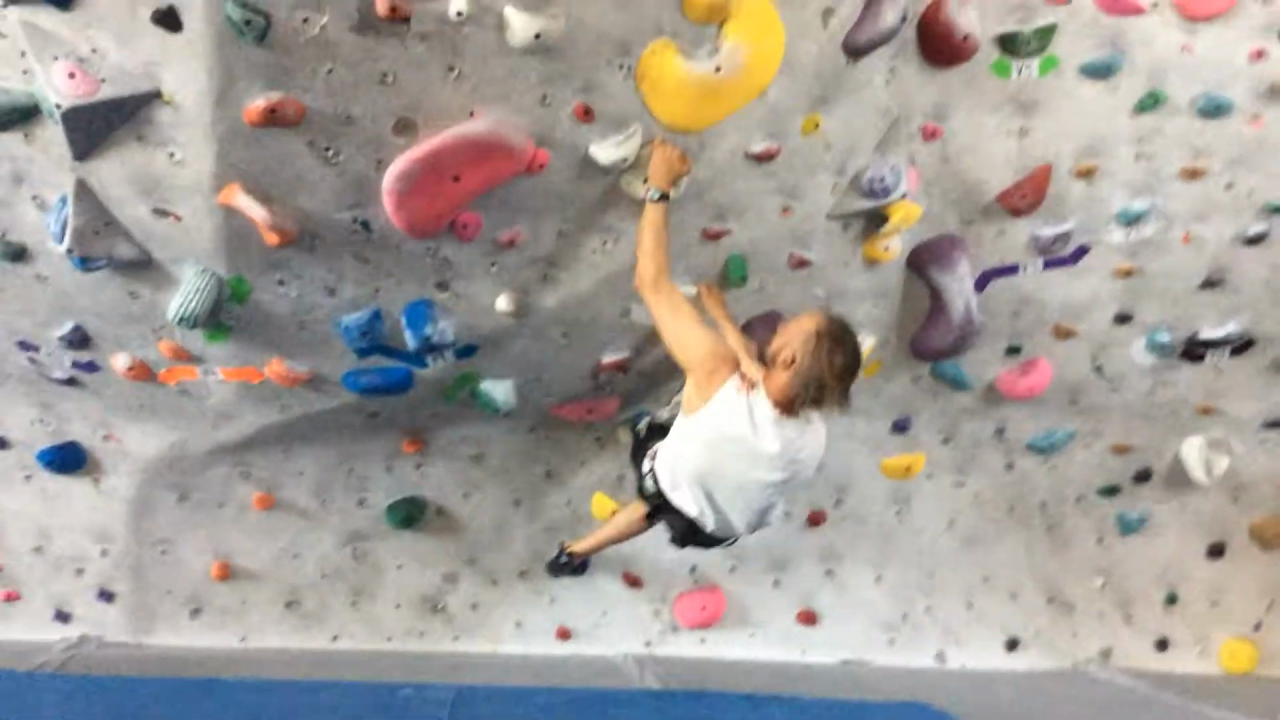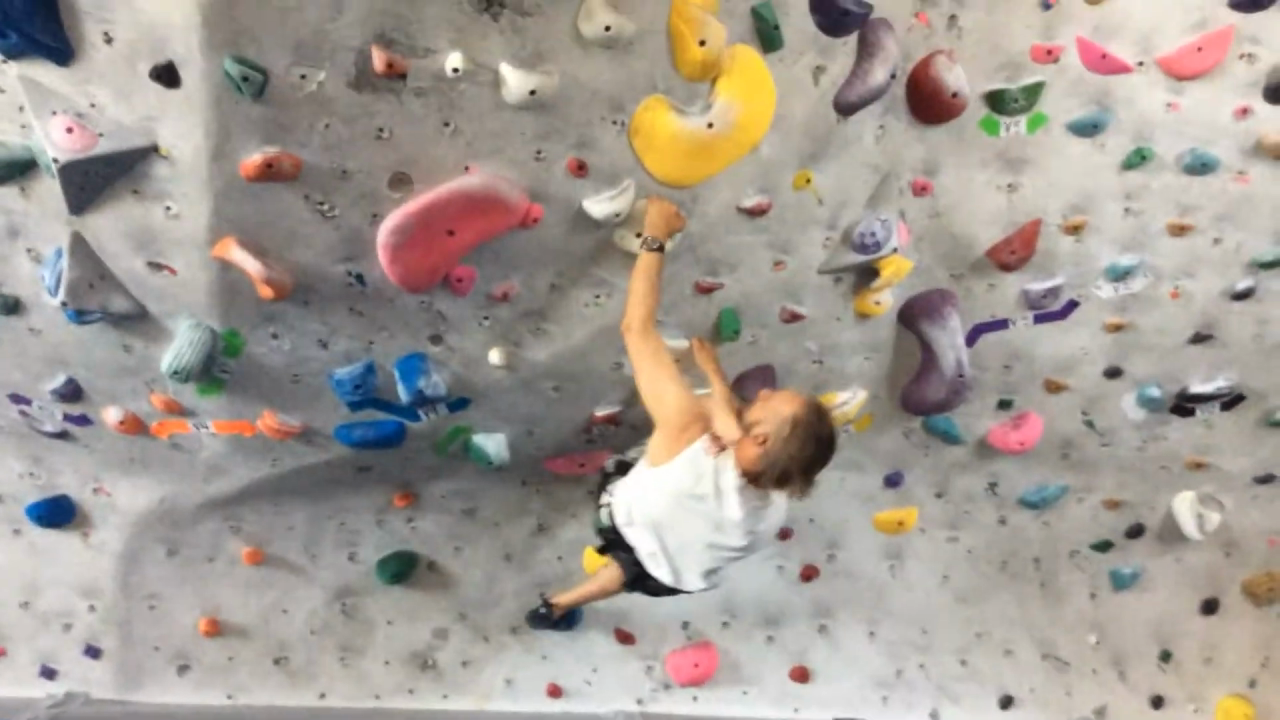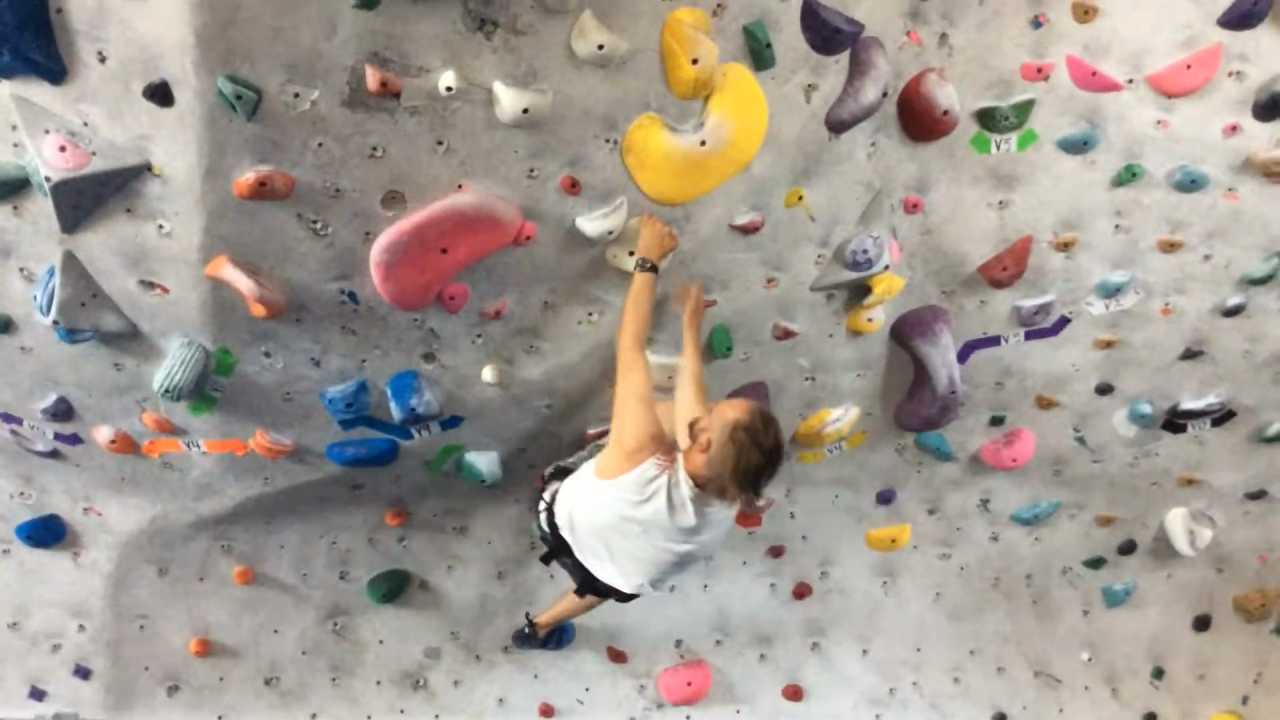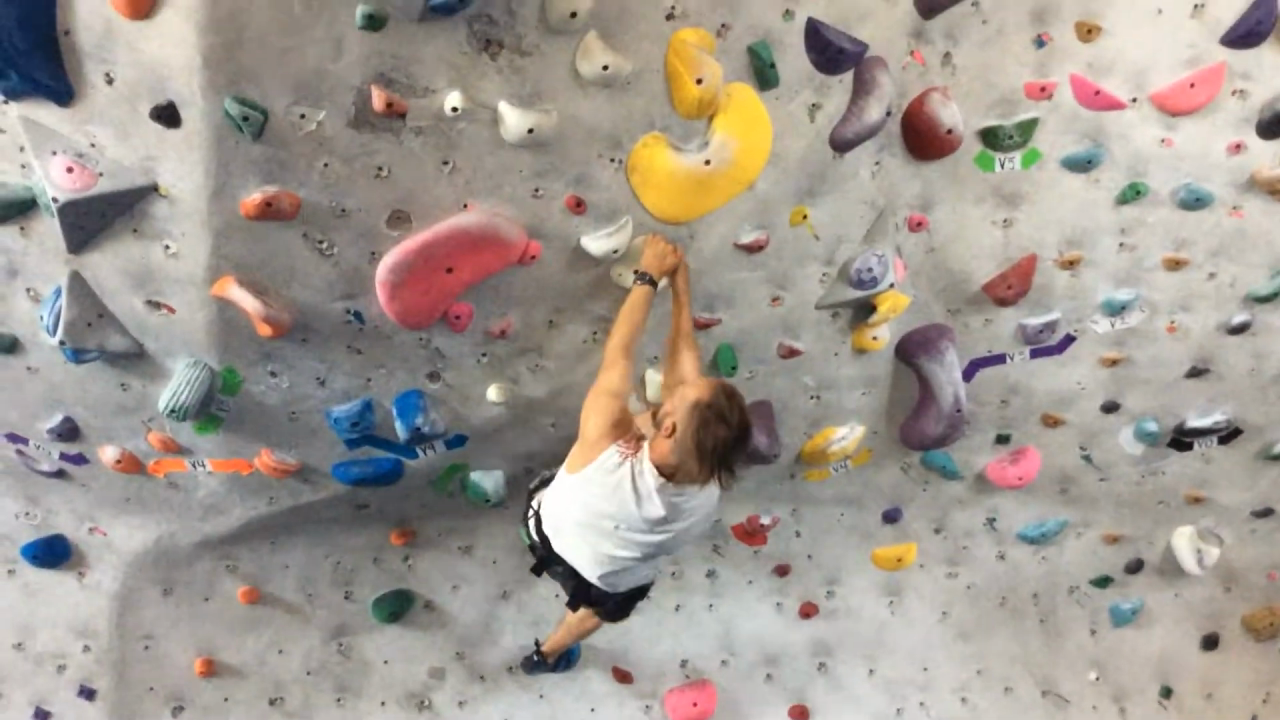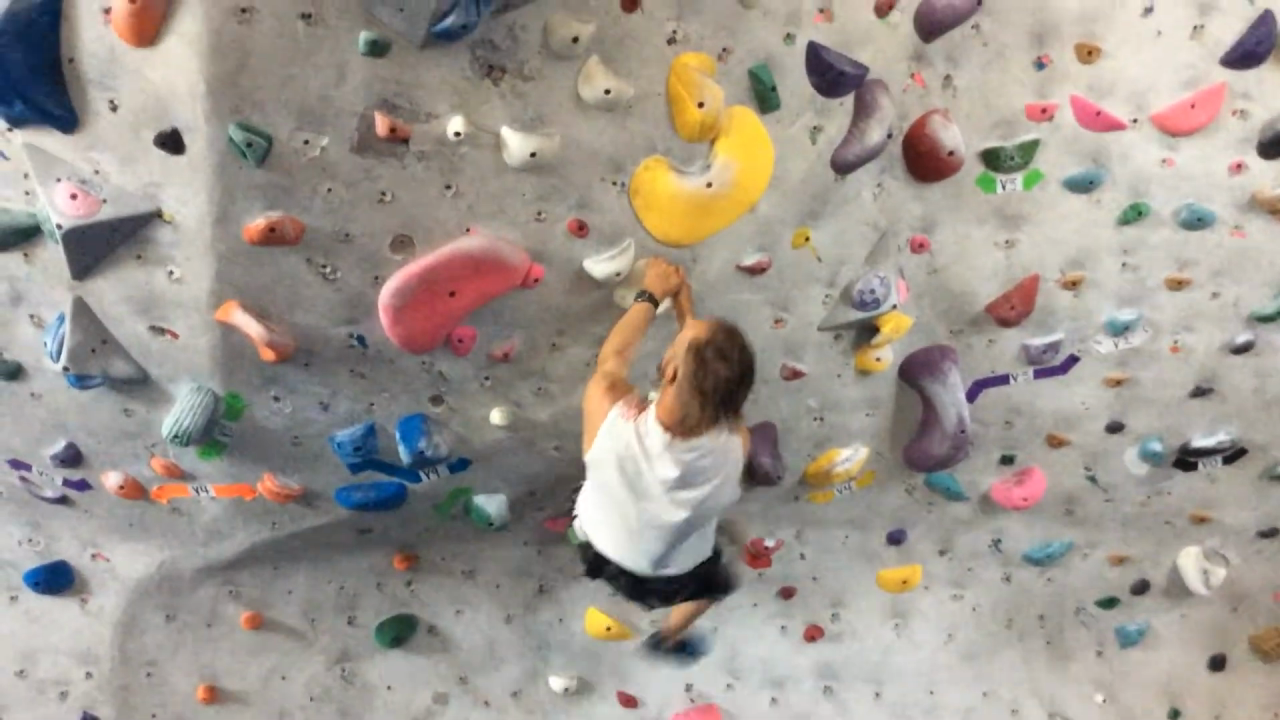
dt=0.4s
person 1, frame 1
left shoulder: (718, 378)
right shoulder: (811, 441)
left elbow: (651, 281)
left wrist: (658, 187)
right wrist: (721, 316)
left hip: (664, 482)
right hip: (722, 530)
right ankle: (577, 552)
person 1, frame 2
left shoulder: (689, 435)
right shoulder: (772, 512)
left elbow: (637, 328)
right elbow: (734, 430)
left wrist: (653, 239)
right wrist: (713, 372)
left hip: (623, 515)
right hip: (671, 575)
right ankle: (560, 606)
person 1, frame 3
left shoulder: (641, 454)
right shoulder: (722, 512)
left elbow: (630, 347)
right elbow: (691, 407)
left wrist: (648, 261)
right wrist: (692, 326)
left hip: (563, 519)
right hip: (620, 576)
right ankle: (542, 627)
person 1, frame 4
left shoulder: (605, 443)
right shoulder: (707, 493)
left elbow: (618, 355)
right elbow: (684, 365)
left wrist: (649, 276)
right wrist: (680, 292)
left hip: (549, 531)
right hip: (613, 582)
right knee: (602, 604)
right ankle: (548, 654)
person 1, frame 5
left shoulder: (608, 413)
right shoulder: (733, 445)
left elbow: (613, 354)
right elbow: (713, 380)
left wrist: (651, 296)
right wrist: (686, 309)
left hip: (599, 546)
right hip: (672, 578)
right ankle: (671, 635)
